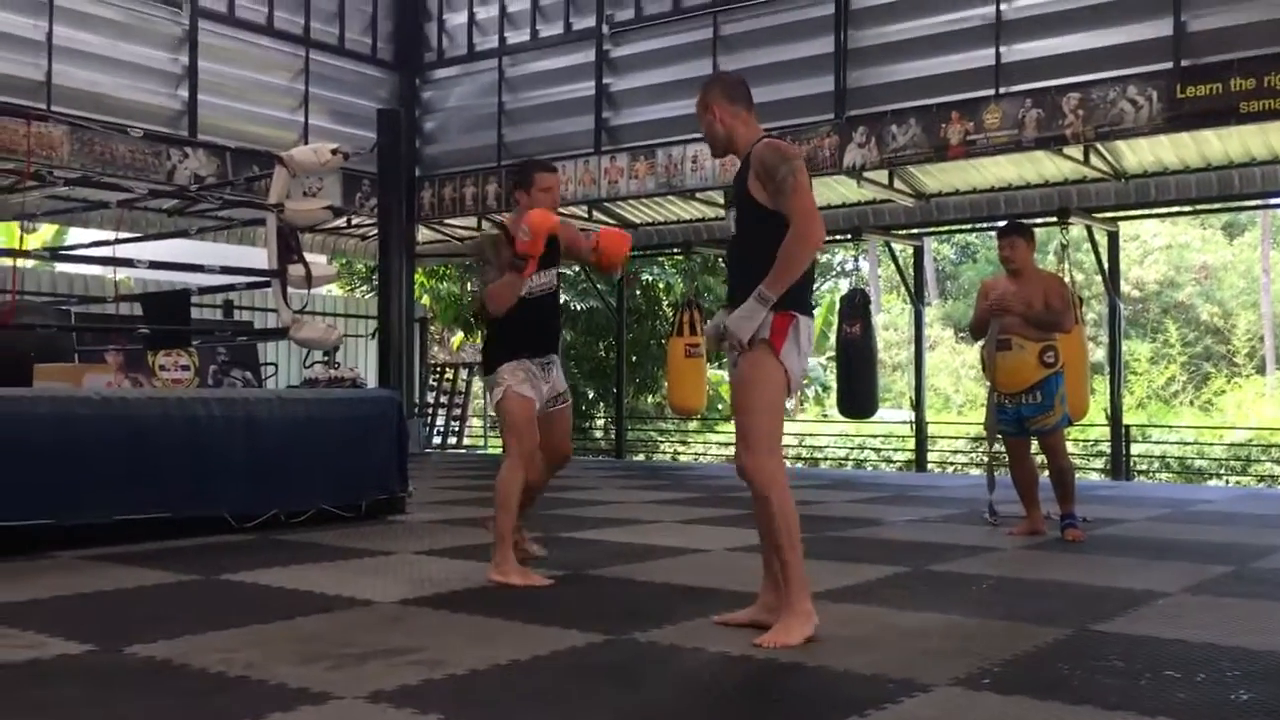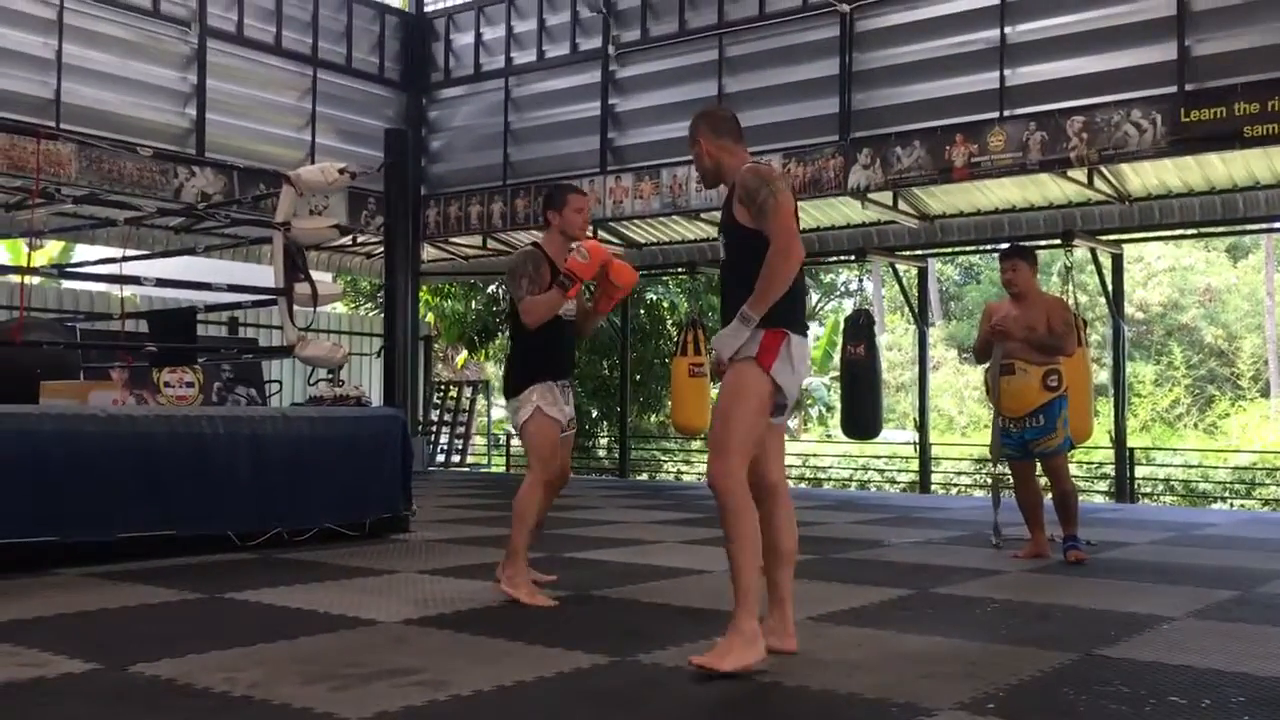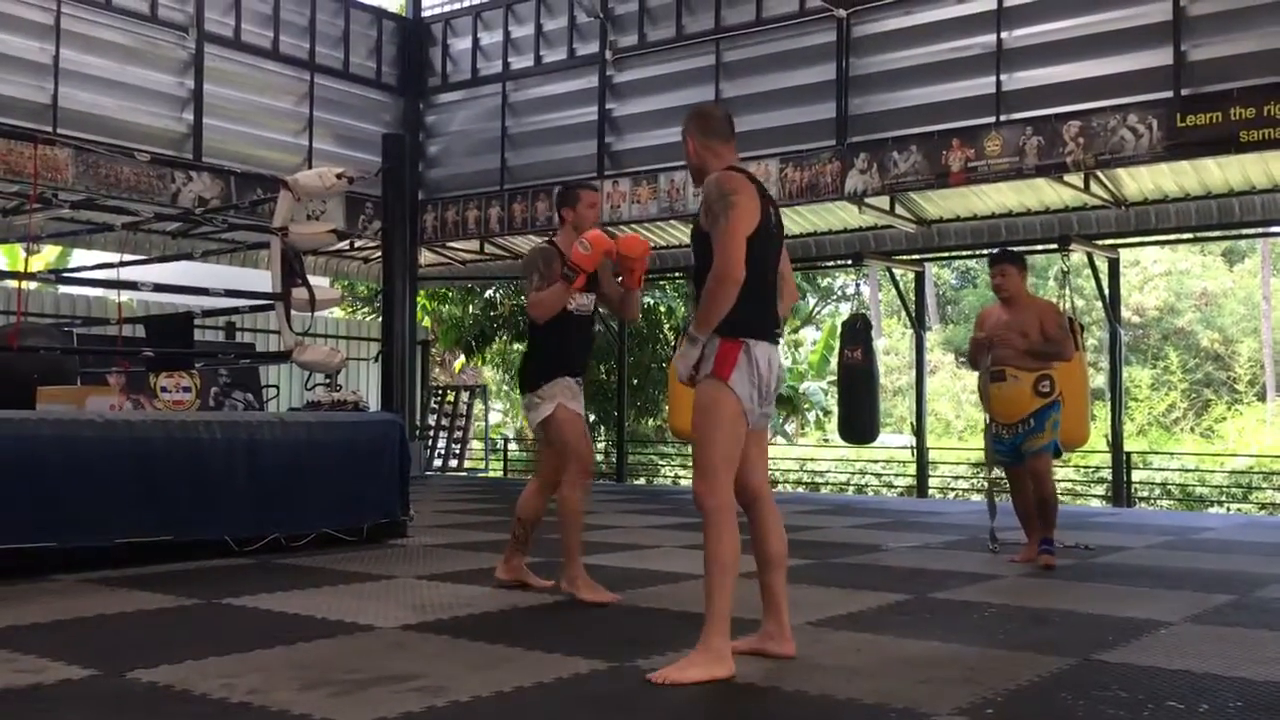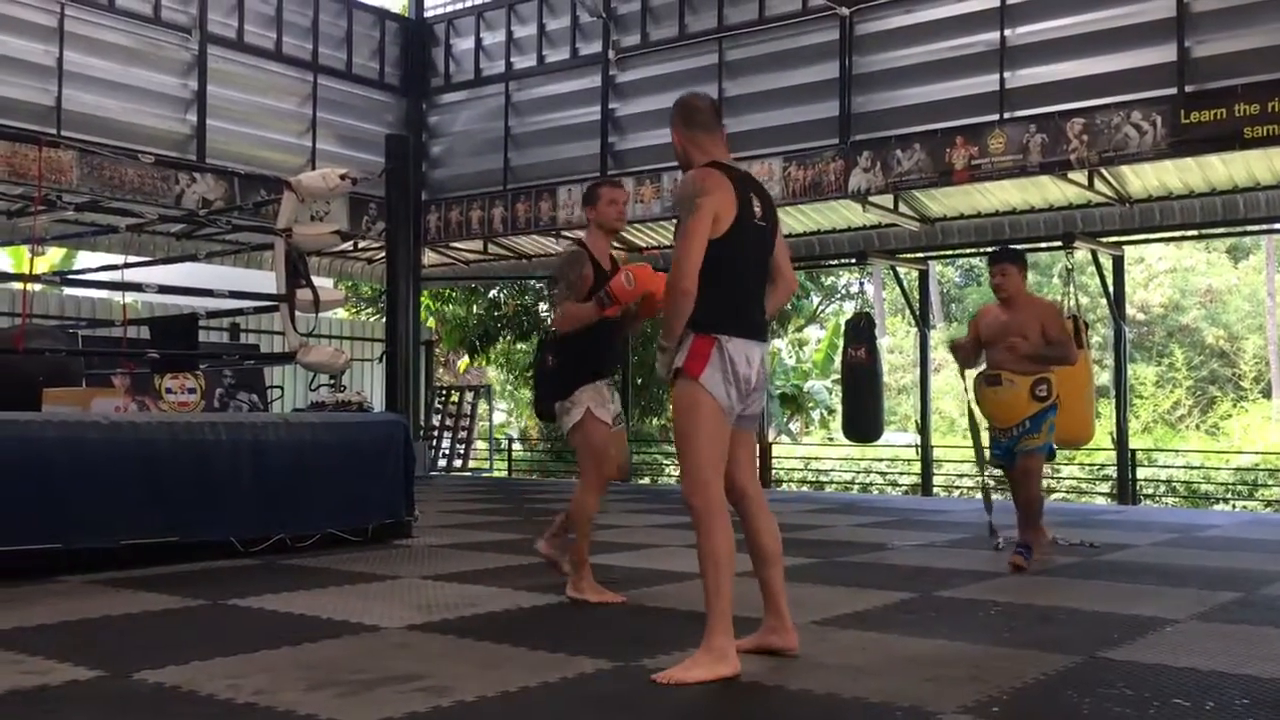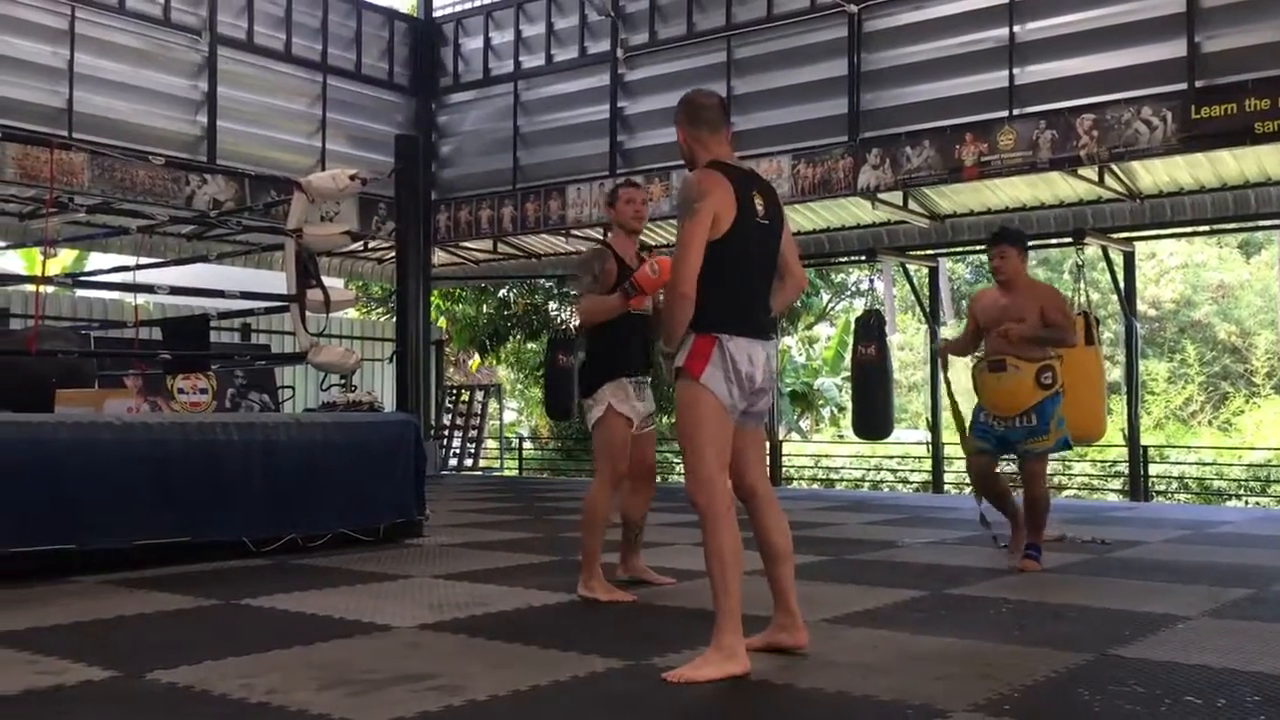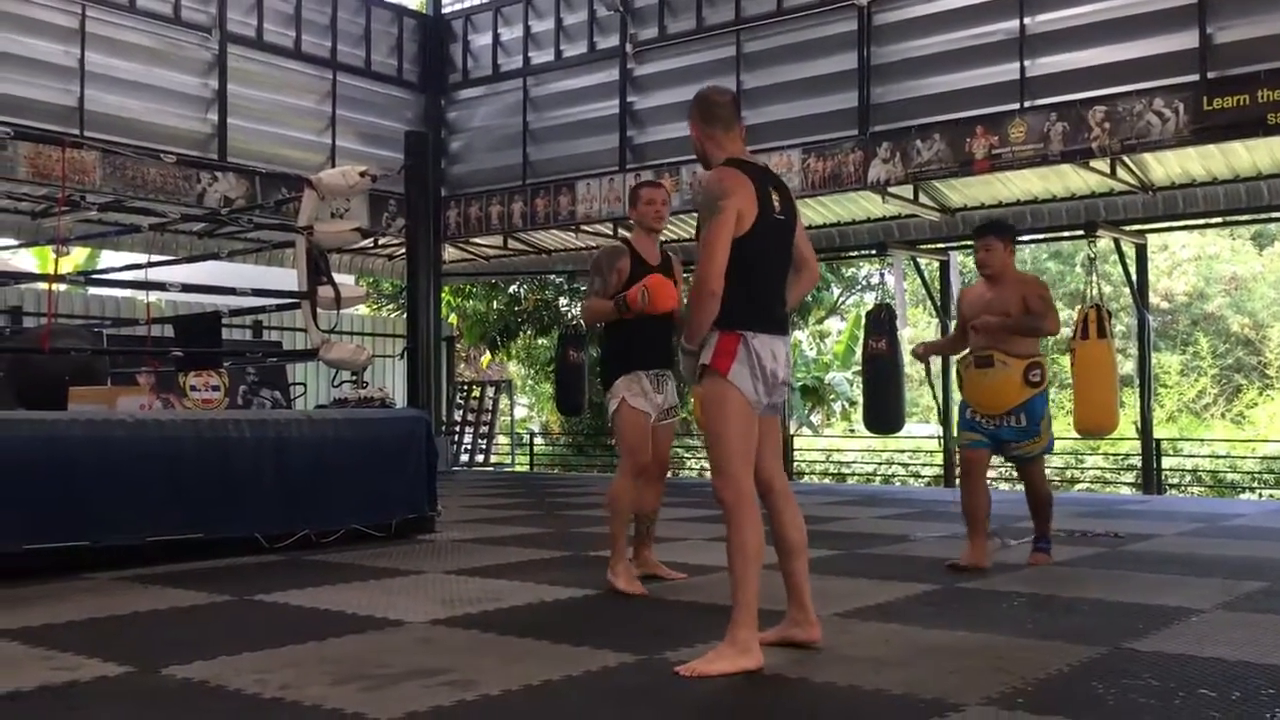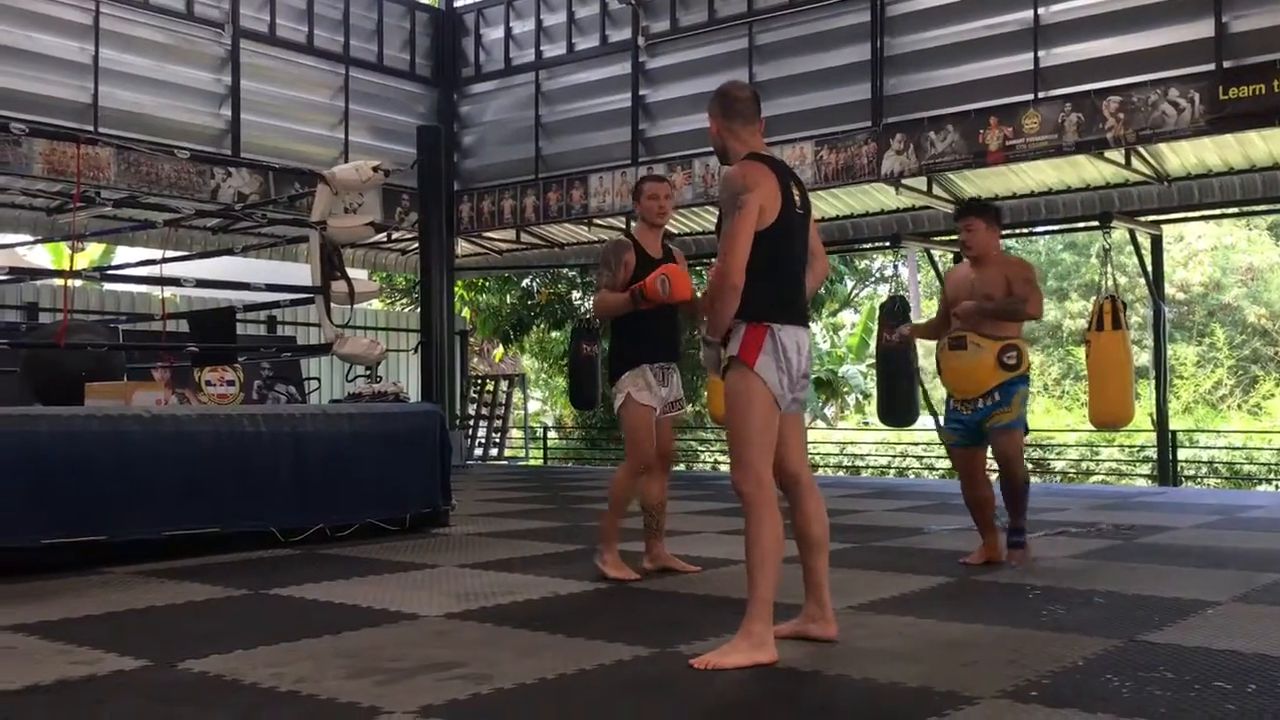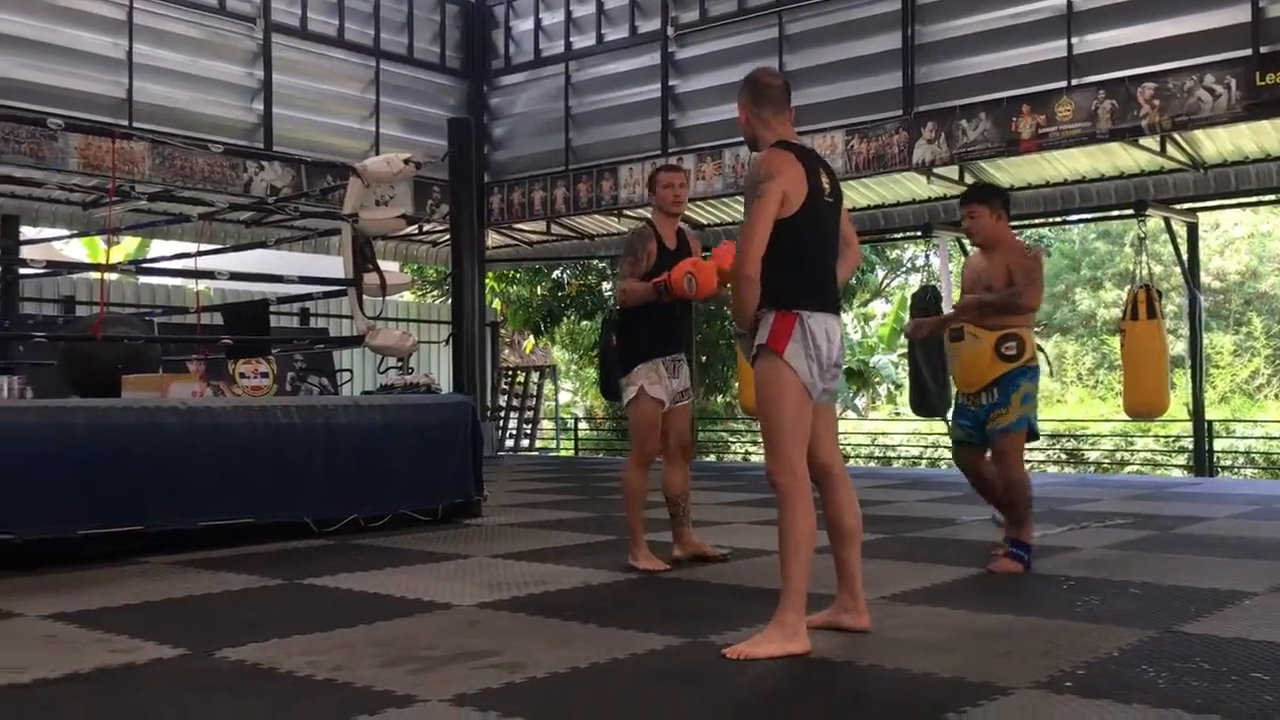
dt=0.3s
person 1, frame 1
left shoulder: (771, 155)
right shoulder: (749, 169)
left elbow: (810, 232)
left wrist: (755, 305)
right wrist: (730, 317)
left hip: (776, 325)
right hip: (759, 328)
left knee: (755, 462)
right knee: (762, 463)
left ankle: (799, 601)
right ankle: (775, 599)
person 1, frame 2
left shoulder: (756, 178)
right shoulder: (743, 195)
left elbow: (789, 250)
left wrist: (740, 323)
right wrist: (736, 337)
left hip: (768, 342)
right hip: (760, 345)
left knee: (726, 473)
right knee: (768, 484)
left ankle: (747, 625)
right ankle: (779, 624)
person 1, frame 3
left shoulder: (723, 186)
right shoulder: (758, 195)
left elbow: (728, 272)
right elbow: (787, 290)
left wrist: (694, 339)
left hip: (732, 353)
right hip: (759, 353)
left knee: (714, 497)
right knee: (755, 492)
left ankle: (714, 648)
right ankle: (776, 628)
person 1, frame 4
left shoulder: (700, 184)
right shoulder: (756, 192)
left elbow: (683, 281)
right elbow: (785, 281)
left wrist: (667, 345)
left hip: (711, 350)
right hip: (751, 350)
left knee: (703, 495)
right knee: (744, 489)
left ankle: (719, 648)
right ankle: (777, 624)
person 1, frame 5
left shoulder: (701, 186)
right shoulder: (763, 191)
left elbow: (683, 285)
right elbow: (794, 278)
left wrist: (669, 346)
left hip: (714, 349)
right hip: (758, 351)
left knee: (709, 494)
right knee: (753, 486)
left ankle: (728, 647)
right ankle: (788, 622)
person 1, frame 6
left shoulder: (721, 184)
right shoulder: (775, 186)
left elbow: (710, 283)
right elbow: (807, 269)
left wrist: (689, 345)
left hip: (734, 346)
right hip: (773, 344)
left knee: (734, 490)
right knee: (771, 482)
left ankle: (742, 641)
right ankle: (801, 617)
person 1, frame 7
left shoulder: (743, 178)
right shoulder: (787, 178)
left elbow: (731, 277)
right elbow: (817, 261)
left wrist: (713, 337)
left hip: (759, 339)
right hip: (792, 336)
left knee: (755, 483)
right knee: (795, 477)
left ankle: (757, 634)
right ankle: (818, 611)
person 1, frame 8
left shoulder: (769, 165)
right shoulder: (819, 167)
left elbow: (748, 266)
right elbow: (849, 248)
left wrist: (745, 325)
left hip: (789, 326)
right hip: (824, 324)
left knee: (788, 473)
right knee: (827, 467)
left ankle: (790, 624)
right ankle: (851, 602)
person 2, frame 1
left shoulder: (562, 234)
right shoulder: (493, 243)
left elbow: (606, 270)
right elbow: (497, 304)
left wrist: (610, 255)
right wrist: (526, 257)
left hip: (547, 358)
right hip: (509, 360)
left knee: (558, 452)
right knee: (523, 451)
left ankle: (510, 523)
right ankle: (503, 561)
person 2, frame 2
left shoulder: (576, 261)
right shoulder: (528, 260)
left elbow: (582, 327)
right elbow: (530, 316)
left wrist: (608, 296)
right wrist: (570, 280)
left hip: (560, 382)
right hip: (531, 382)
left knee: (555, 477)
right knee: (542, 471)
left ankle: (514, 560)
right ankle: (515, 575)
person 2, frame 3
left shoulder: (594, 259)
right shoulder: (544, 257)
left elbow: (629, 313)
right elbow: (539, 310)
left wrist: (632, 273)
right wrist: (574, 271)
left hip: (569, 379)
right hip: (546, 379)
left knee: (549, 476)
right knee: (581, 467)
left ankle: (512, 561)
right ankle: (575, 575)
person 2, frame 4
left shoulder: (613, 263)
right shoulder: (575, 260)
right elbow: (562, 320)
right wrist: (609, 298)
left hip: (602, 382)
right hip: (579, 383)
left knee: (614, 469)
right knee: (597, 475)
left ankle: (554, 539)
right ankle: (580, 578)
person 2, frame 5
left shoulder: (645, 262)
right shoulder: (600, 258)
right elbow: (587, 313)
right wrist: (633, 290)
left hip: (639, 379)
right hip: (607, 380)
left knee: (643, 475)
right knee: (612, 474)
left ankle: (631, 561)
right ankle: (590, 577)
person 2, frame 6
left shoulder: (671, 262)
right shoulder: (615, 256)
left elbow: (678, 318)
right elbow: (589, 311)
right wrist: (627, 302)
left hip: (663, 373)
right hip: (627, 373)
left knee: (658, 468)
right knee: (635, 462)
left ankle: (643, 556)
right ankle: (617, 562)
person 2, frame 7
left shoulder: (675, 254)
right shoulder: (620, 250)
right elbow: (601, 305)
right wrist: (641, 295)
left hip: (667, 368)
right hip: (632, 367)
left knee: (661, 462)
right knee: (638, 459)
left ankle: (655, 550)
right ankle: (607, 550)
person 2, frame 8
left shoulder: (690, 241)
right shoulder: (641, 238)
right elbow: (623, 293)
right wrist: (664, 286)
left hip: (676, 359)
right hip: (643, 360)
left knee: (681, 451)
right knee: (644, 454)
left ankle: (684, 539)
right ankle: (637, 547)
person 3, frame 1
left shoulder: (1050, 282)
right shoulder: (990, 286)
left elbow: (1066, 322)
right elbow: (975, 333)
left wrist: (1022, 310)
right wrist: (985, 316)
left hip: (1040, 377)
right hip: (1003, 381)
left knee: (1054, 448)
right knee: (1016, 451)
left ankle: (1069, 518)
right ankle: (1033, 517)
person 3, frame 2
left shoulder: (1053, 305)
right shoulder: (993, 309)
left elbow: (1068, 346)
right elbow: (979, 356)
left wrist: (1022, 335)
right wrist: (988, 338)
left hip: (1044, 400)
right hip: (1008, 404)
left knee: (1057, 470)
right knee: (1021, 474)
left ankle: (1071, 539)
right ankle: (1038, 540)
person 3, frame 3
left shoulder: (1044, 310)
right shoulder: (986, 316)
left elbow: (1066, 351)
right elbow: (976, 364)
left wrist: (1024, 345)
right wrist: (975, 349)
left hip: (1038, 403)
right hip: (1002, 408)
left knee: (1039, 471)
right knee: (1016, 477)
left ankle: (1046, 543)
right ankle: (1033, 542)
person 3, frame 4
left shoulder: (1045, 311)
right shoulder: (982, 316)
left elbow: (1070, 355)
right elbow: (970, 360)
left wrist: (1030, 349)
right wrist: (960, 350)
left hip: (1035, 405)
right hip: (999, 409)
left knee: (1028, 471)
right knee: (1015, 477)
left ankle: (1023, 546)
right ankle: (1037, 534)
person 3, frame 5
left shoulder: (1044, 294)
right shoulder: (980, 300)
left elbow: (1070, 336)
right elbow: (970, 341)
left wrist: (1025, 333)
right wrist: (948, 347)
left hip: (1034, 397)
right hip: (992, 399)
left knee: (1033, 473)
right knee: (978, 468)
left ankle: (1032, 546)
right ankle: (1018, 524)
person 3, frame 6
left shoulder: (1030, 286)
right shoulder: (968, 295)
left elbow: (1050, 324)
right elbow: (960, 339)
left wrist: (1000, 324)
right wrist: (930, 348)
left hip: (1021, 395)
right hip: (977, 396)
left knee: (1032, 472)
right knee: (970, 467)
left ankle: (1042, 538)
right ankle: (978, 549)
person 3, frame 7
left shoulder: (1015, 268)
right shoulder: (953, 277)
left elbow: (1033, 308)
right elbow: (943, 324)
left wrist: (980, 308)
right wrist: (913, 331)
left hip: (1004, 378)
right hip: (962, 384)
left knee: (1008, 452)
right knee: (967, 464)
left ankle: (1017, 529)
right ankle: (989, 541)
person 3, frame 8
left shoulder: (1022, 255)
right shoulder: (972, 262)
left elbow: (1029, 299)
left wrist: (979, 300)
right wrist: (929, 324)
left hip: (1011, 372)
right hip: (974, 376)
left knee: (1007, 455)
right knee: (967, 456)
left ankle: (1021, 545)
right ankle: (1015, 524)
